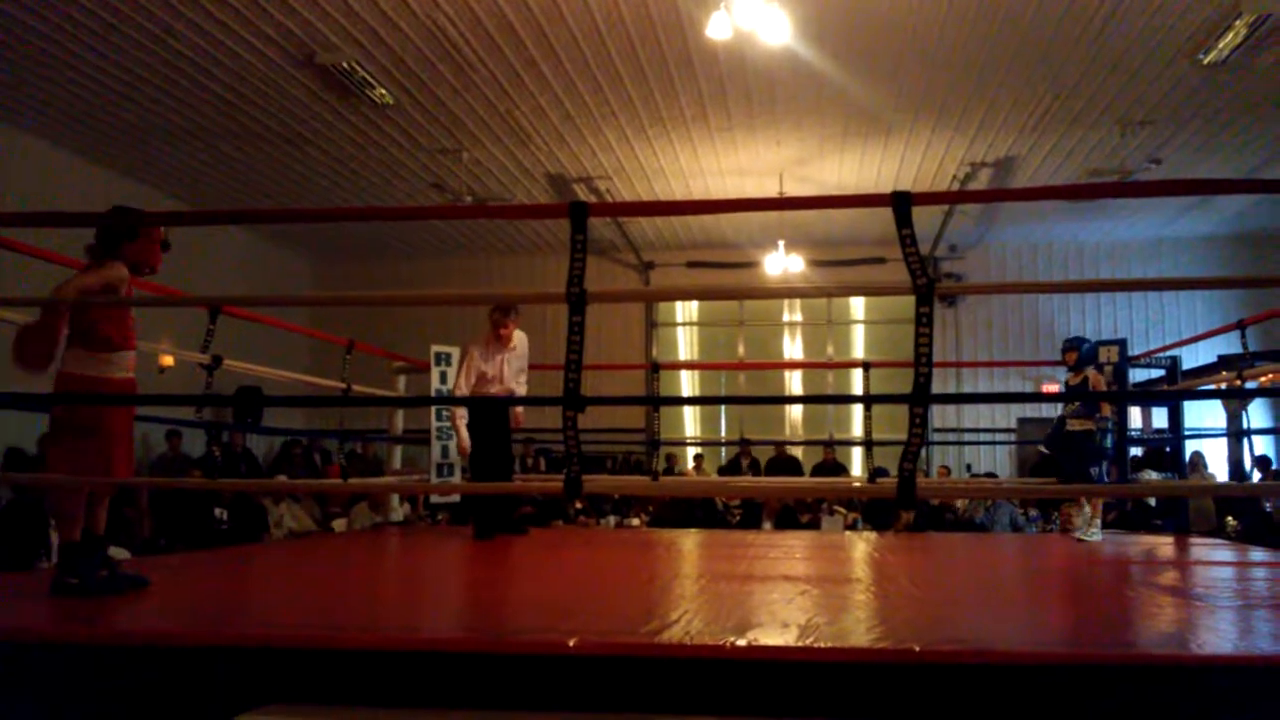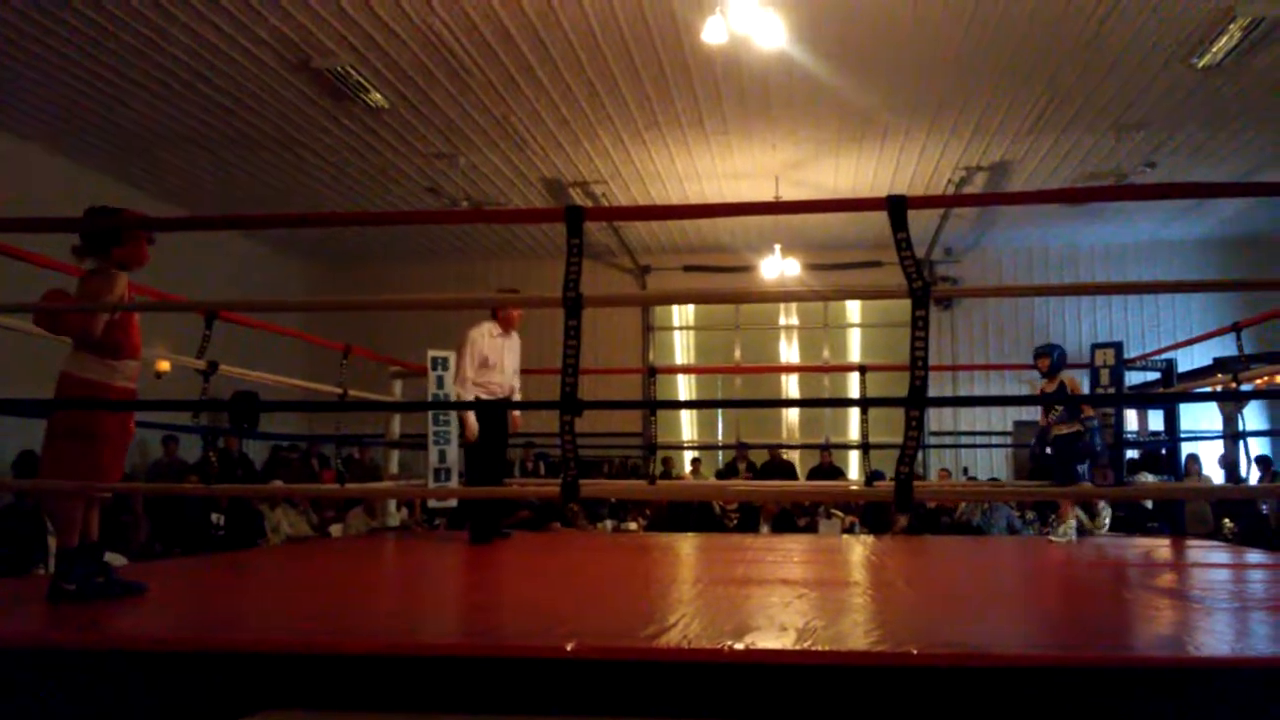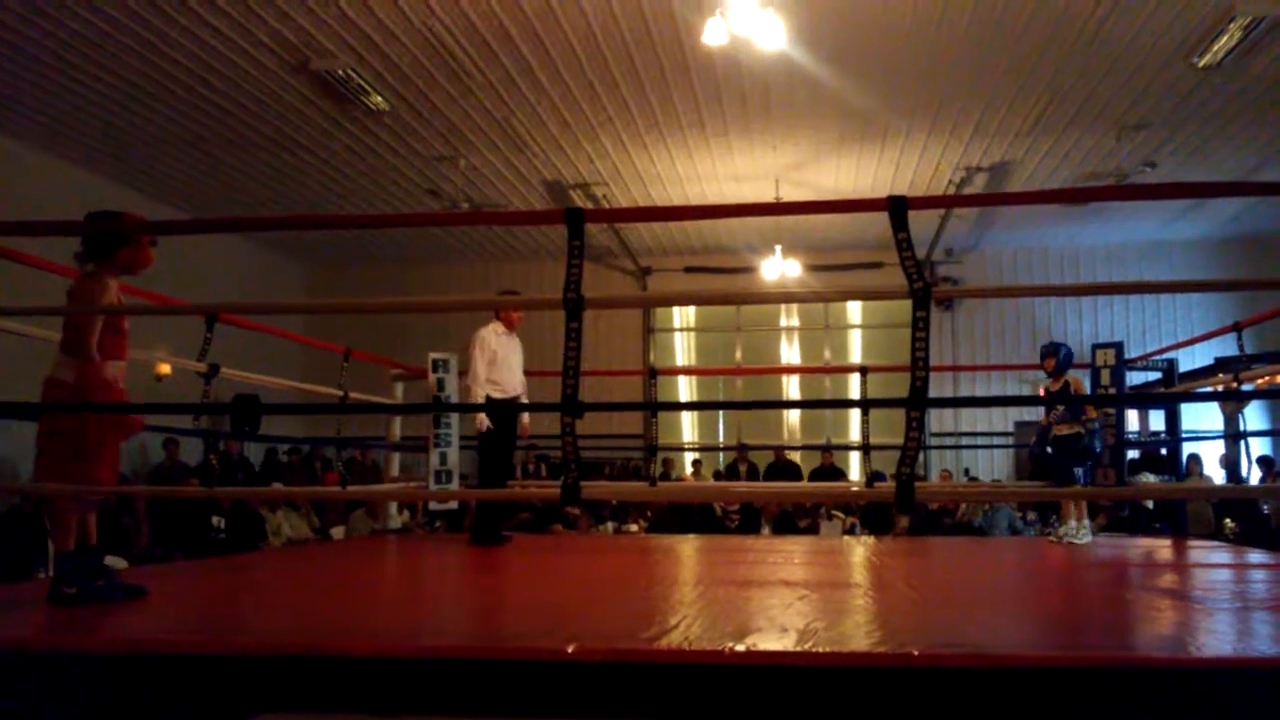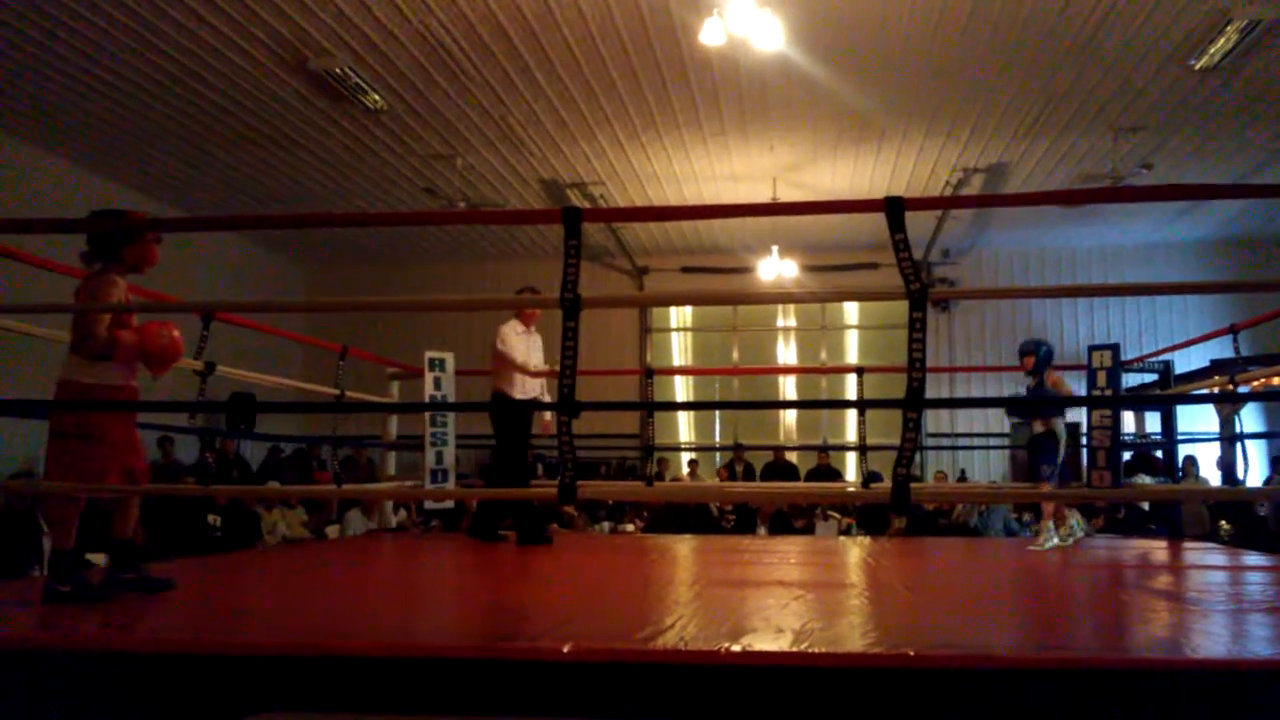
dt=0.7s
person 1, frame 1
left shoulder: (118, 277)
right shoulder: (114, 271)
right elbow: (66, 291)
right wrist: (52, 331)
left hip: (110, 387)
right hip: (90, 386)
left knee: (100, 475)
right knee: (80, 474)
left ankle: (94, 562)
right ankle: (70, 567)
person 1, frame 2
left shoulder: (103, 279)
right shoulder: (112, 278)
left elbow: (90, 330)
right elbow: (91, 331)
right wrist: (61, 318)
left hip: (105, 393)
right hip: (92, 391)
left knee: (90, 481)
right knee: (78, 481)
left ankle: (91, 568)
right ankle: (67, 573)
person 1, frame 3
left shoulder: (104, 285)
right shoulder: (101, 285)
right elbow: (85, 348)
left wrist: (112, 395)
right wrist: (108, 395)
left hip: (91, 397)
right hip: (80, 396)
left knee: (85, 486)
right knee: (74, 486)
left ankle: (92, 572)
right ankle: (68, 578)
person 1, frame 4
left shoulder: (109, 283)
right shoulder: (109, 283)
left elbow: (104, 338)
right elbow: (93, 340)
left wrist: (141, 346)
right wrist: (138, 343)
left hip: (108, 397)
right hip: (91, 395)
left knee: (131, 479)
right knee: (77, 484)
left ankle: (124, 566)
right ankle: (61, 576)
person 2, frame 1
left shoulder: (522, 341)
right shoulder: (477, 351)
right elbow: (460, 392)
left wrist: (518, 406)
right wrist: (462, 434)
left hip: (501, 407)
right hip: (477, 409)
left knee: (505, 462)
right knee: (482, 466)
left ankle: (505, 518)
right ankle: (483, 523)
person 2, frame 2
left shoulder: (514, 338)
right shoulder: (478, 335)
right elbow: (464, 379)
left wrist: (515, 410)
right wrist: (469, 419)
left hip: (500, 407)
right hip: (478, 406)
left knee: (497, 467)
right knee: (478, 468)
left ankle: (493, 524)
right ankle: (479, 528)
person 2, frame 3
left shoulder: (515, 341)
right shoulder: (484, 336)
right elbow: (476, 378)
left wrist: (524, 415)
right wrist: (480, 415)
left hip: (510, 407)
right hip: (493, 406)
left knee: (503, 468)
right knee: (491, 469)
left ankle: (491, 528)
right ankle: (484, 530)
person 2, frame 4
left shoulder: (536, 338)
right shoulder: (506, 333)
left elbow: (540, 377)
right elbow: (521, 364)
left wrist: (546, 412)
right wrist: (547, 369)
left hip: (526, 406)
right hip: (508, 405)
left knee: (505, 468)
right knee: (517, 467)
left ankle: (484, 524)
right ankle: (531, 528)
person 3, frame 1
left shoulder: (1095, 378)
right shoulder: (1068, 381)
left elbow: (1105, 408)
left wrist: (1102, 433)
right wrist: (1057, 434)
left hip: (1089, 433)
right hip: (1069, 434)
left knee: (1093, 478)
right knee: (1068, 476)
left ankle: (1095, 525)
right ankle: (1087, 510)
person 3, frame 2
left shoulder: (1069, 382)
right shoulder: (1042, 389)
left elbow: (1086, 409)
left wrist: (1091, 435)
right wrist: (1039, 443)
left hip: (1075, 436)
right hip: (1057, 439)
left knee: (1078, 477)
right knee: (1062, 482)
right ankle: (1068, 526)
person 3, frame 3
left shoulder: (1074, 382)
right shoulder: (1048, 388)
left elbow: (1090, 411)
left wrist: (1091, 437)
right wrist: (1040, 441)
left hip: (1076, 437)
right hip: (1057, 439)
left knee: (1075, 482)
right knee: (1062, 483)
left ankle: (1084, 527)
right ankle: (1068, 526)
person 3, frame 4
left shoulder: (1051, 378)
right shoulder: (1033, 384)
left elbow: (1070, 397)
left wrist: (1049, 397)
right wrist: (1017, 410)
left hip: (1052, 434)
right hip: (1038, 435)
left knee: (1046, 482)
right knee: (1048, 483)
left ankle: (1048, 531)
right ankle: (1068, 528)
